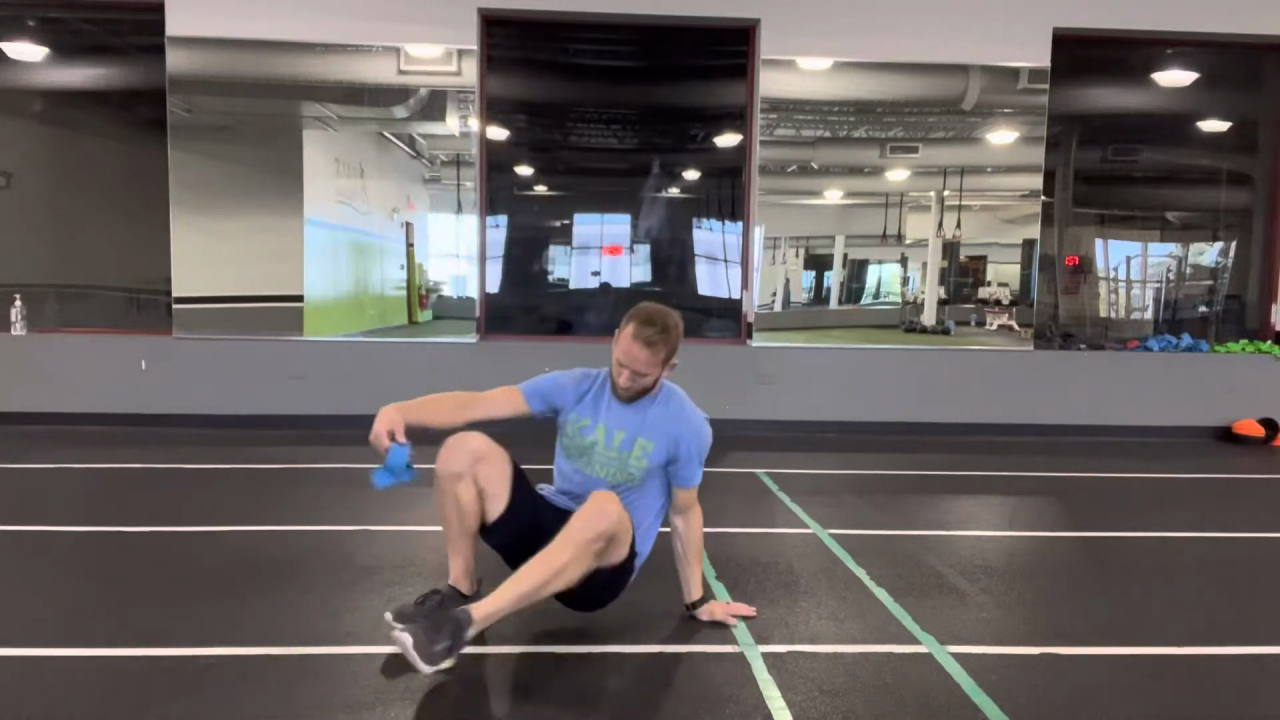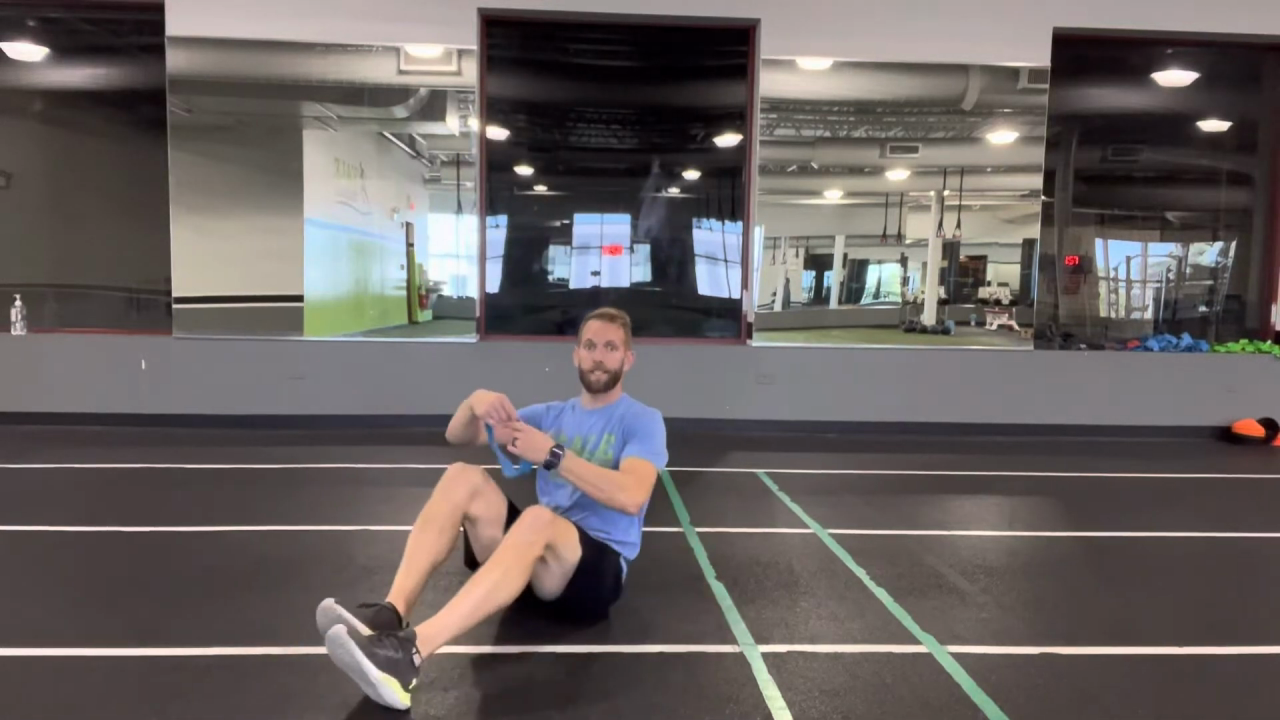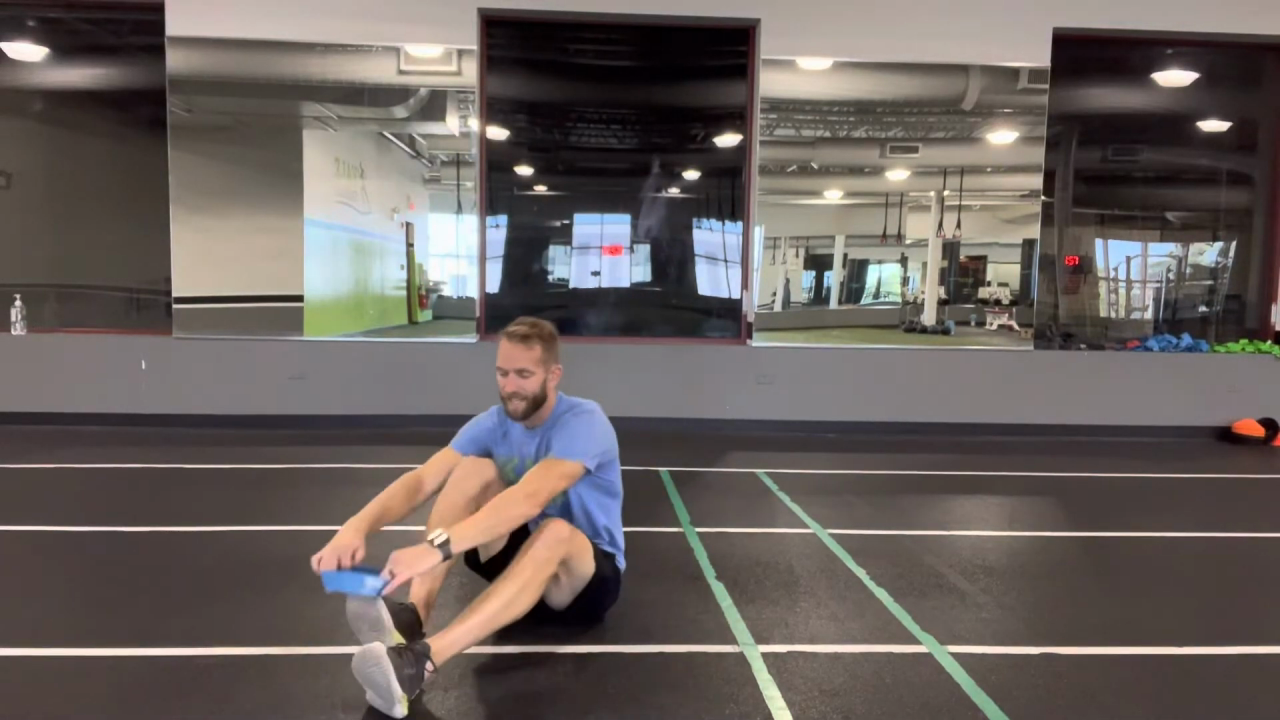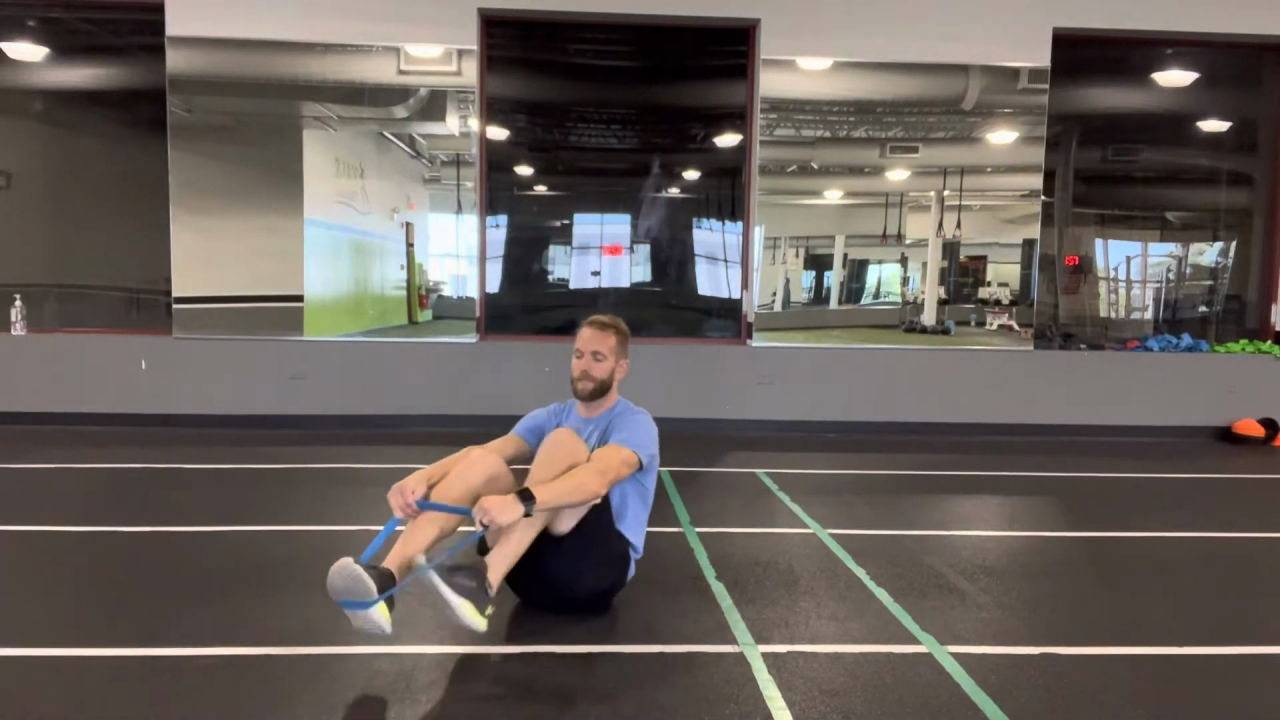
dt=1s
person 1, frame 1
left shoulder: (687, 425)
right shoulder: (575, 387)
left elbow: (685, 511)
right elbow: (475, 405)
left wrist: (697, 602)
right wrist: (400, 410)
left hip: (603, 561)
right hip: (548, 526)
left knee: (605, 507)
right knee: (464, 449)
left ankle: (465, 621)
right ankle: (461, 591)
person 1, frame 2
left shoulder: (643, 421)
right shoulder: (551, 415)
left elbow: (631, 497)
right elbow: (458, 436)
left wrist: (553, 455)
right wrist: (476, 402)
left hip: (597, 568)
right hip: (530, 556)
left knee: (538, 519)
right knee: (464, 477)
left ankle: (410, 651)
right ankle: (390, 614)
person 1, frame 3
left shoulder: (583, 423)
right shoulder: (494, 423)
left elbow: (529, 499)
right elbow: (422, 481)
left wrist: (436, 548)
right wrist: (358, 525)
left hip: (588, 573)
right hip: (523, 559)
left knee: (556, 532)
right knee: (473, 469)
left ankle: (422, 660)
right ankle: (413, 617)
person 1, frame 4
left shoulder: (635, 424)
right shoulder: (549, 417)
left elbow: (598, 479)
right elbow: (490, 452)
left wrist: (520, 501)
right wrist: (422, 477)
left hip: (598, 563)
right hip: (537, 559)
left knee: (564, 439)
right knee: (481, 462)
left ankle: (482, 584)
right ankle: (384, 581)
